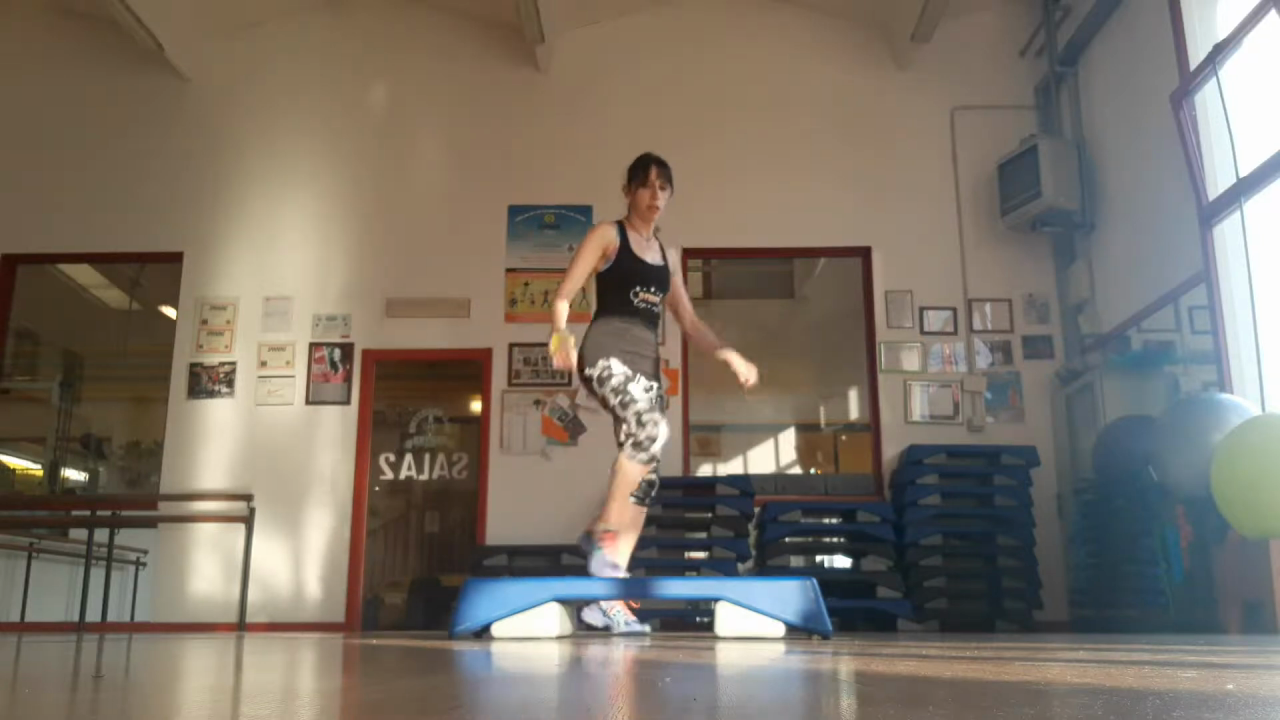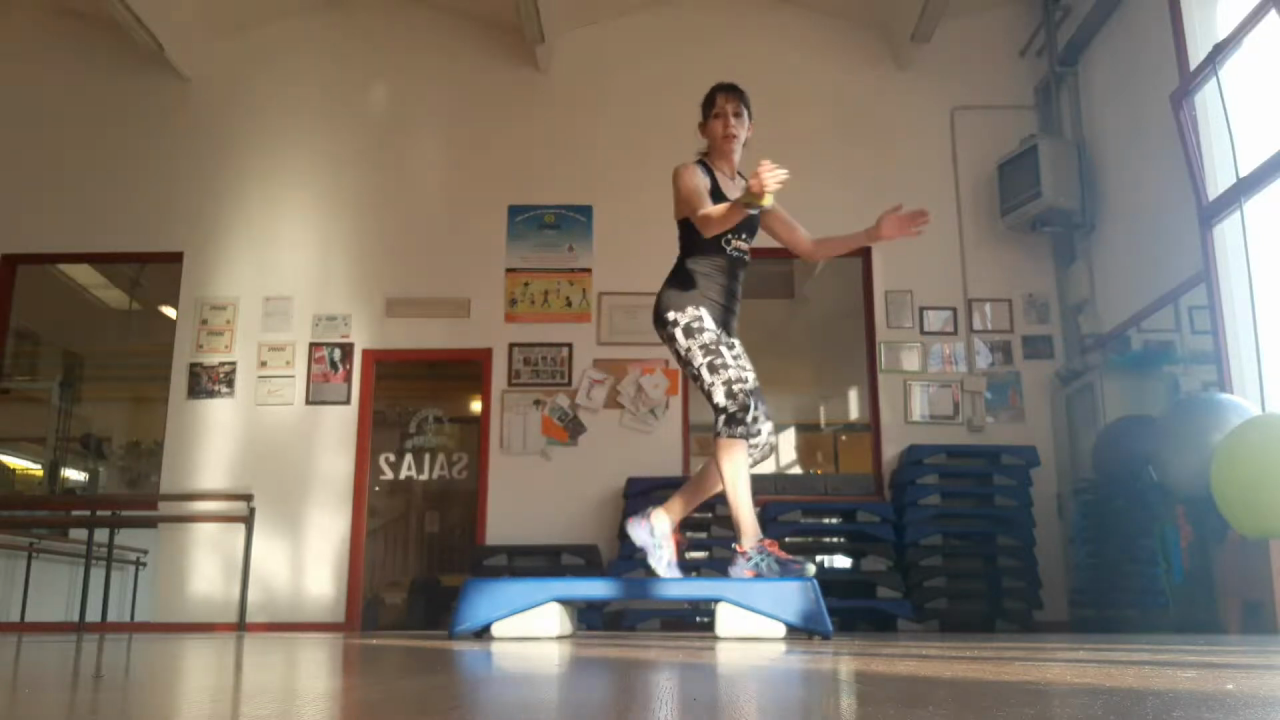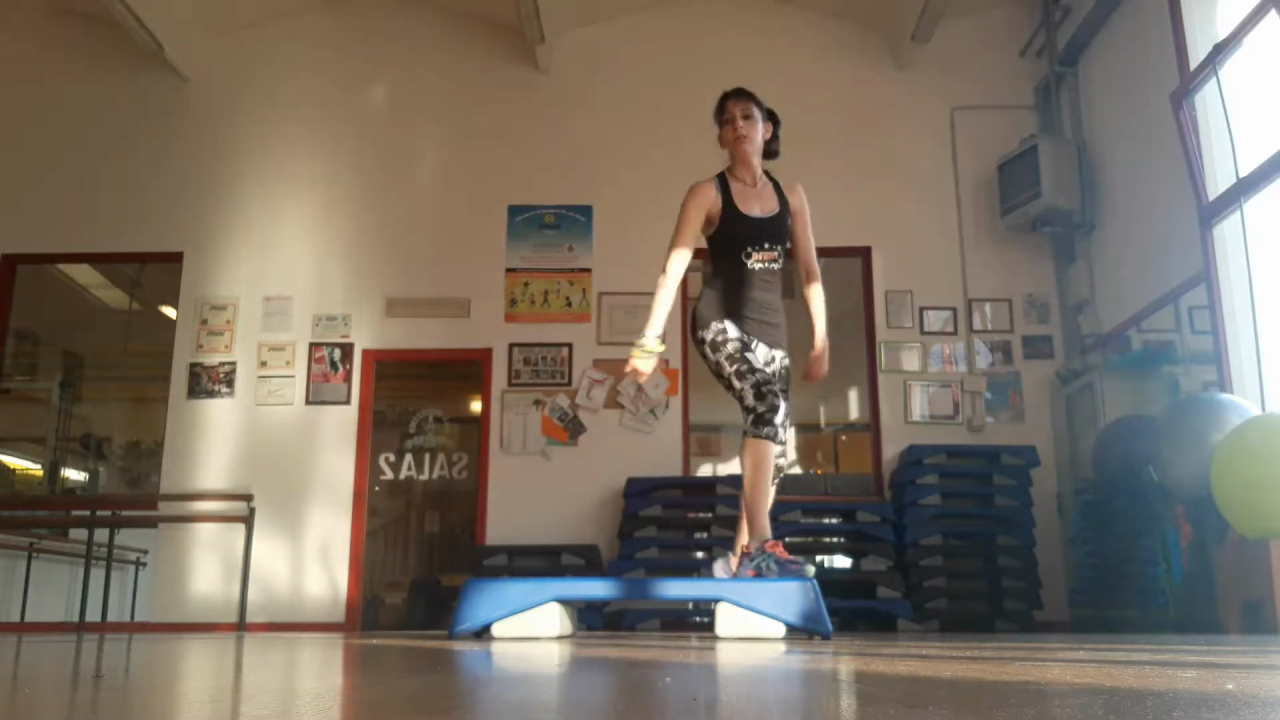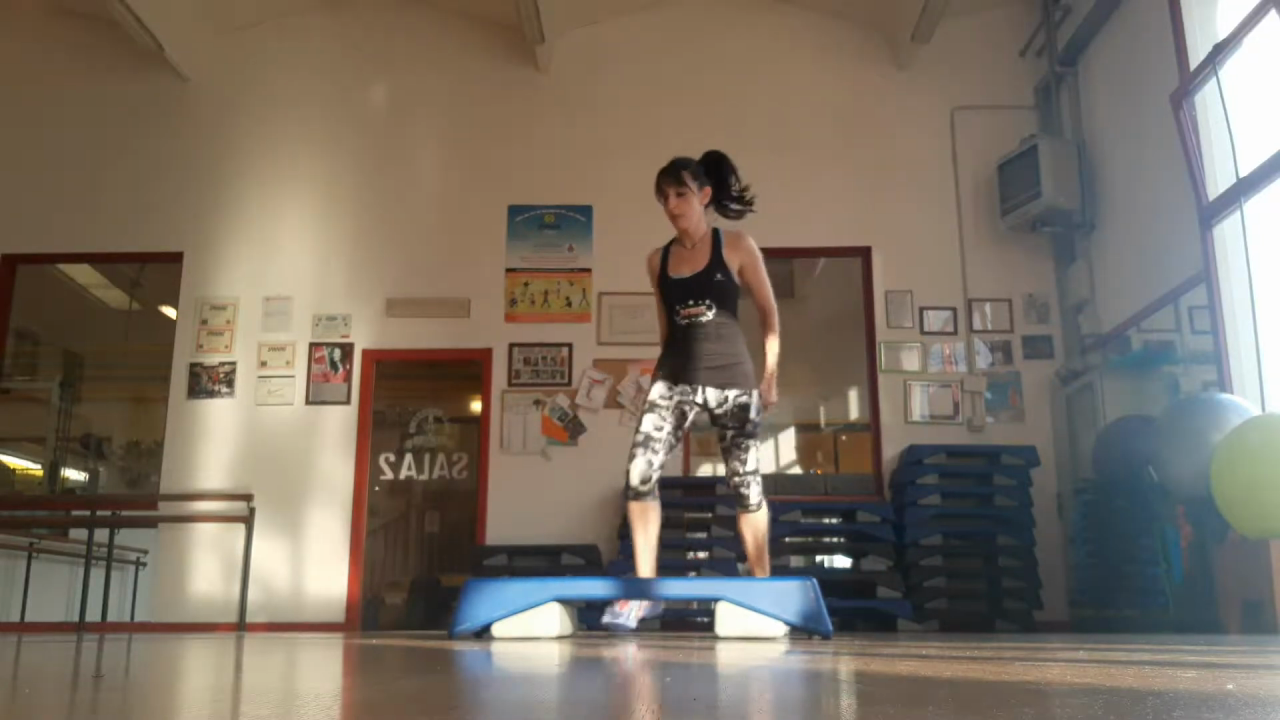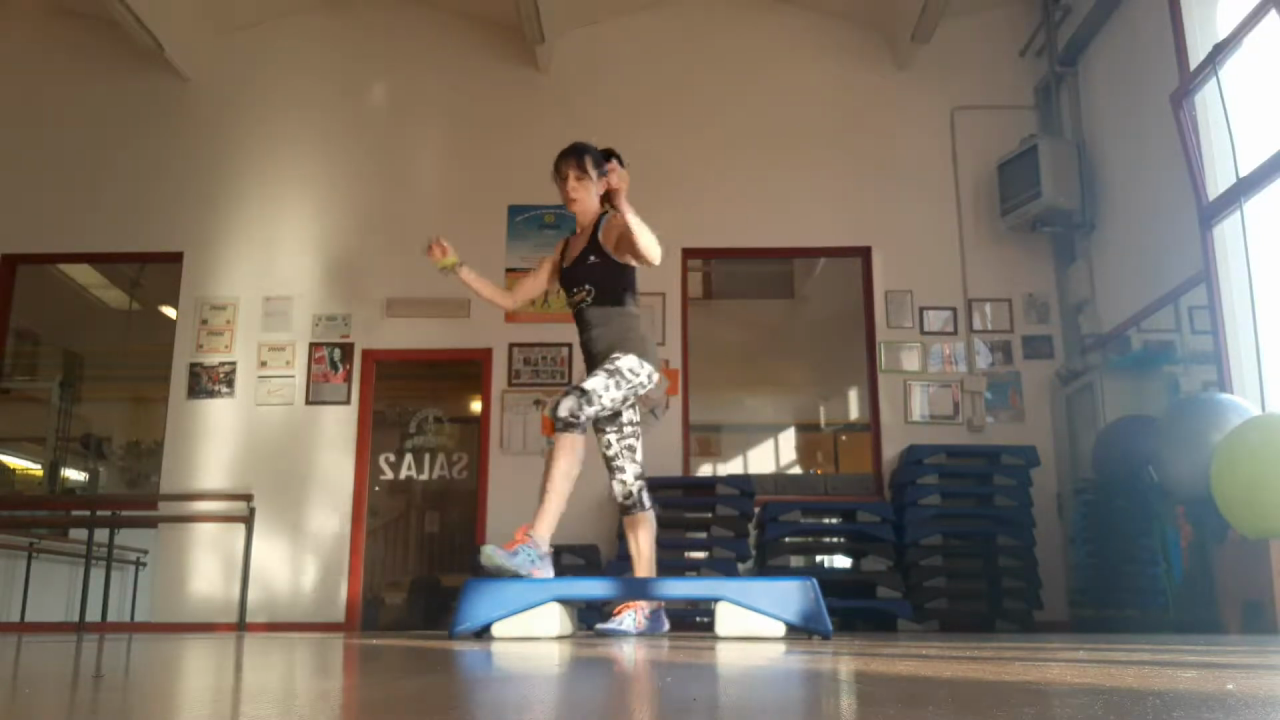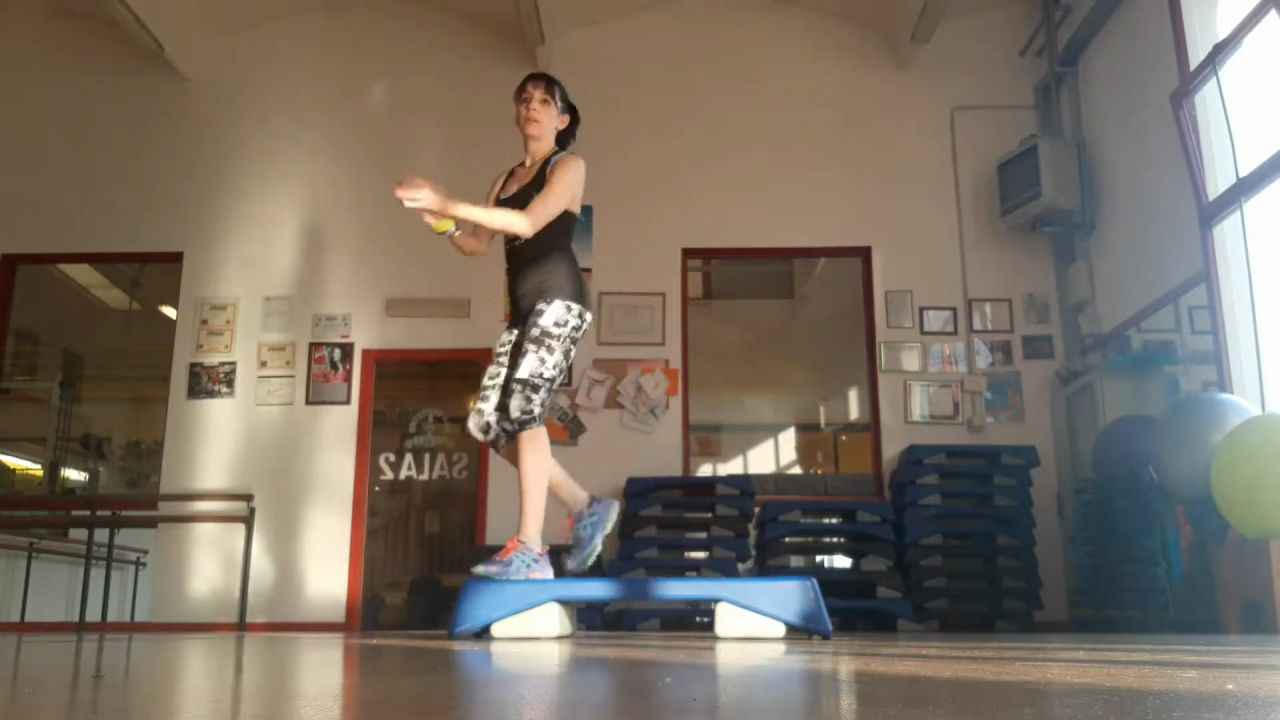
dt=0.5s
person 1, frame 1
left shoulder: (666, 255)
right shoulder: (607, 236)
left elbow: (690, 322)
right elbow: (564, 294)
left wrist: (729, 355)
right wrist: (561, 331)
left hip: (644, 365)
right hip: (605, 354)
left knee: (644, 478)
right knee: (650, 426)
left ankle: (605, 595)
right ankle: (603, 530)
person 1, frame 2
left shoulder: (756, 190)
right shoulder: (690, 176)
left elbow: (810, 249)
right elbow: (707, 222)
left wrist: (874, 233)
right wrist: (749, 200)
left hip: (719, 319)
right hip: (685, 305)
left knee: (758, 437)
right knee: (738, 404)
left ankle: (659, 522)
right ankle: (750, 549)
person 1, frame 3
left shoulder: (789, 193)
right shoulder: (707, 193)
left elbow: (809, 270)
right elbow: (676, 262)
left wrist: (821, 338)
right wrist: (652, 333)
left hip: (769, 327)
right hip: (721, 319)
left knee: (775, 445)
right knee: (767, 408)
left ankle: (740, 559)
right ankle: (761, 551)
person 1, frame 4
left shoulder: (737, 247)
right shoulder: (659, 259)
left elbow: (768, 314)
left wrist: (769, 377)
left hip: (729, 375)
right hip: (674, 378)
left knee: (745, 482)
right knee: (640, 473)
right ankle: (644, 591)
person 1, frame 5
left shoulder: (615, 228)
right shoulder: (564, 251)
left elbow: (653, 256)
right elbow: (511, 299)
left wrist: (622, 206)
right wrist: (454, 266)
left hip: (630, 357)
right hip: (605, 364)
left knee: (567, 414)
right knee: (626, 479)
left ankle: (535, 547)
right ankle: (647, 601)
person 1, frame 6
left shoulder: (569, 166)
right shoulder: (506, 179)
left elbow: (528, 223)
right elbow: (476, 244)
left wrist: (449, 206)
right wrist: (442, 219)
left hip: (558, 302)
right hip: (524, 311)
left knee: (523, 408)
right knee: (486, 421)
left ankle: (530, 549)
right ankle: (583, 506)
